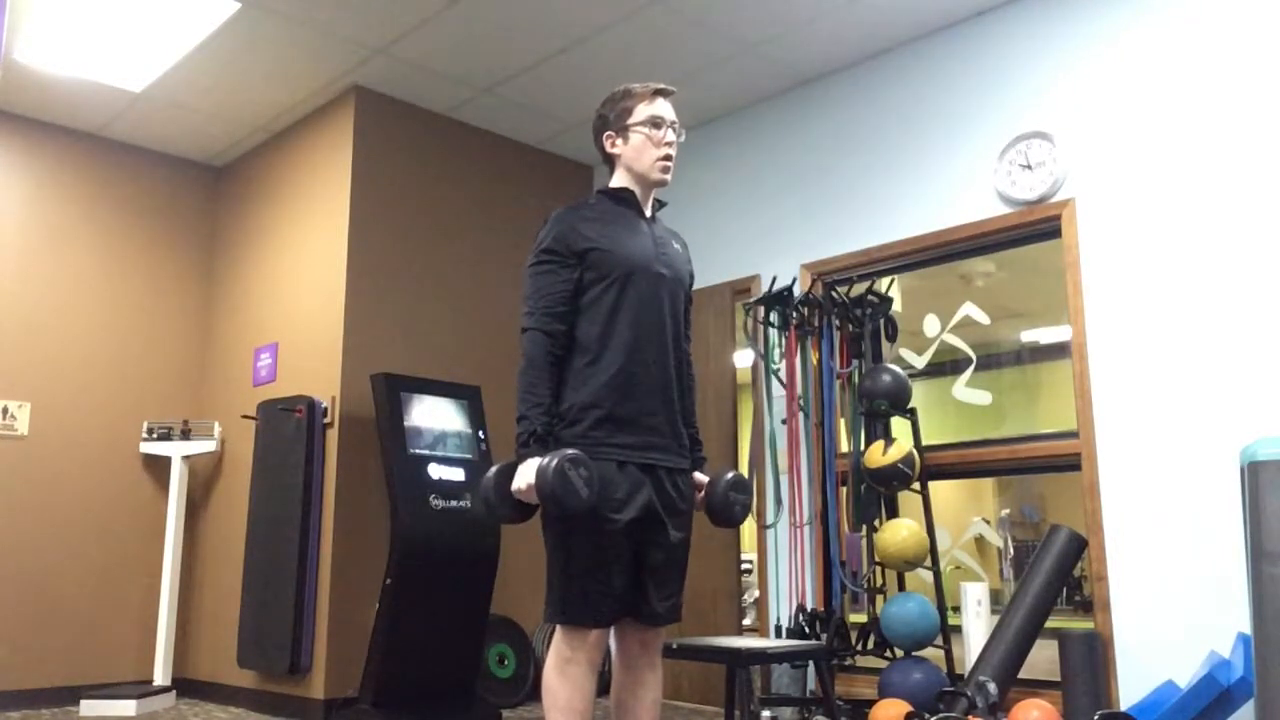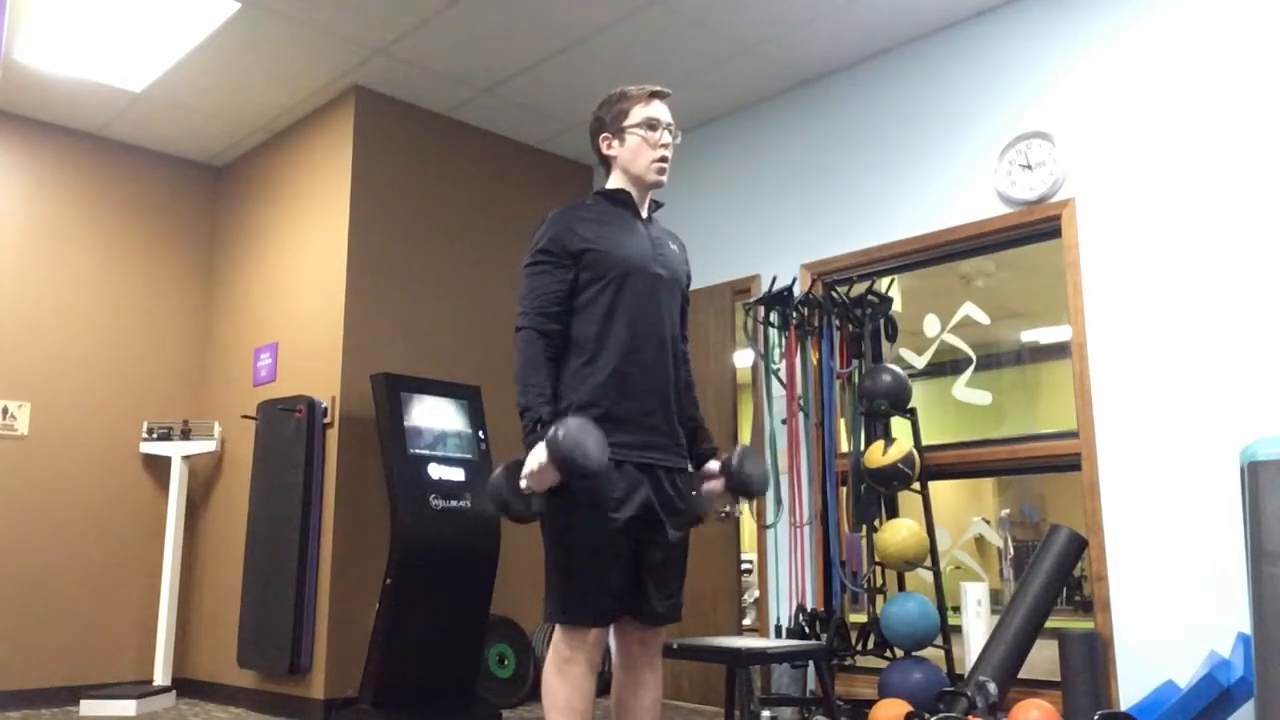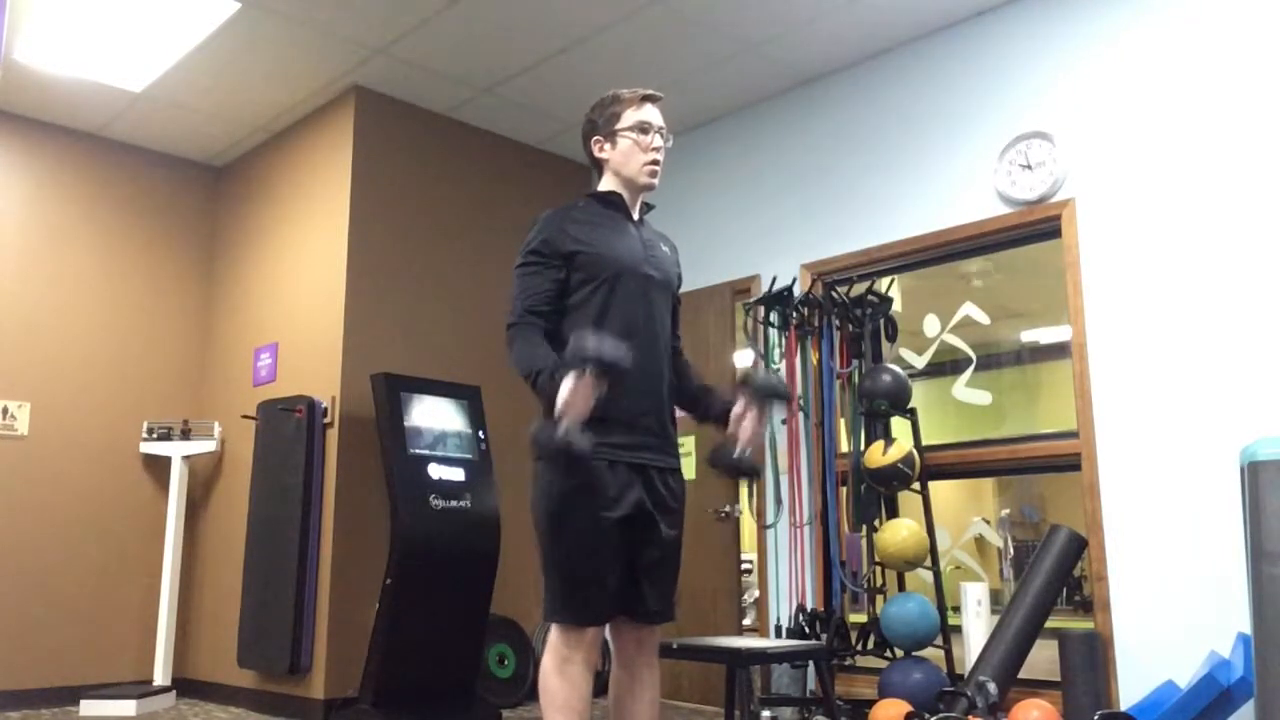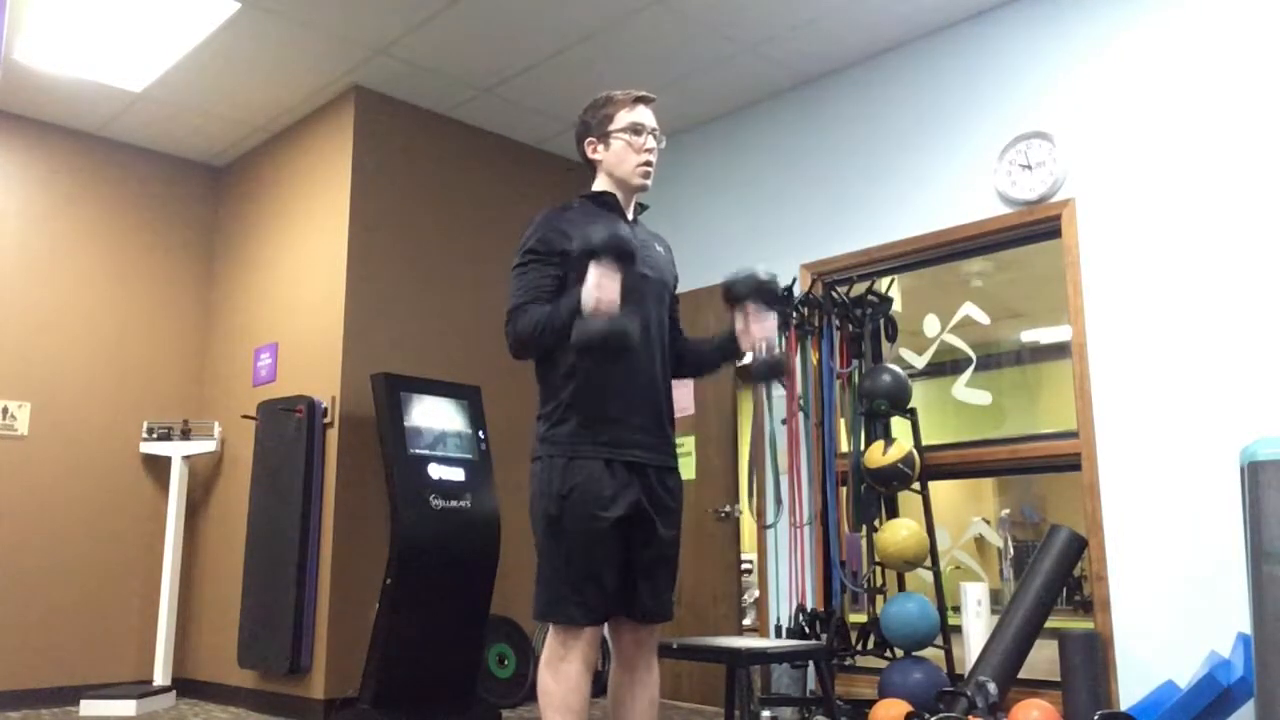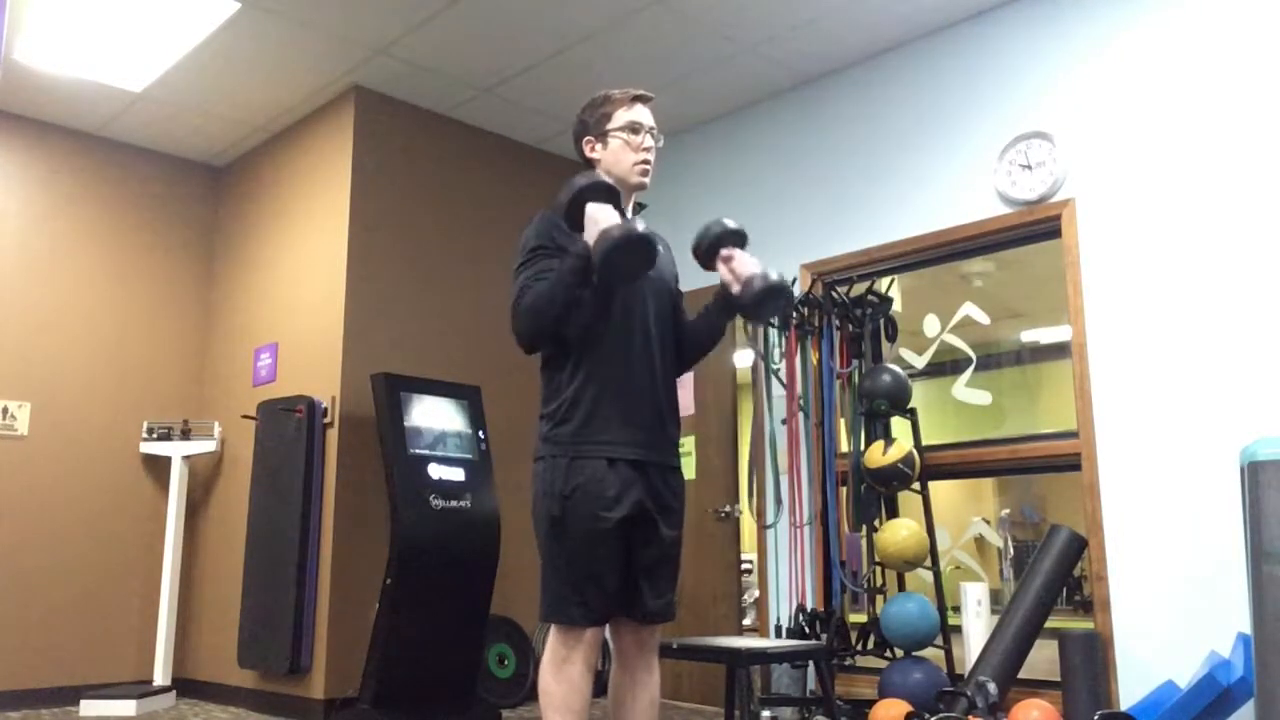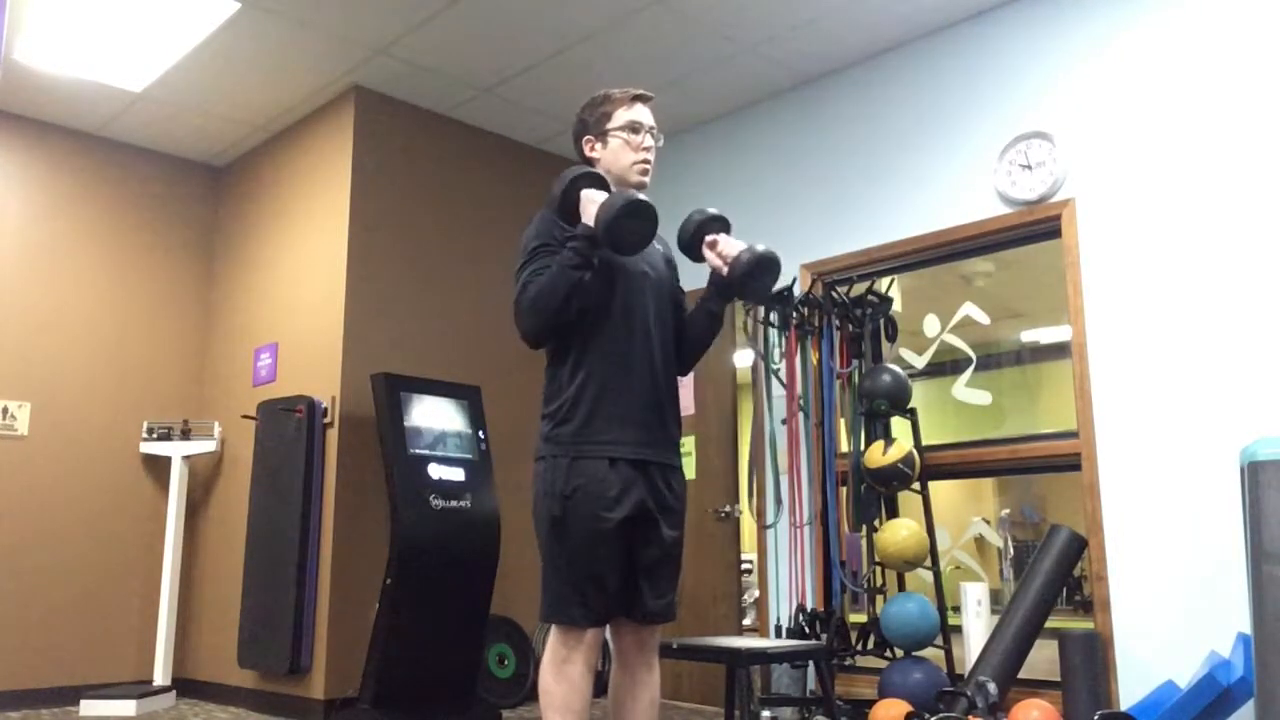
dt=0.2s
person 1, frame 1
left shoulder: (675, 246)
right shoulder: (575, 226)
right elbow: (540, 341)
left wrist: (695, 459)
right wrist: (533, 446)
left hip: (664, 468)
right hip: (592, 463)
left knee: (647, 634)
right knee: (582, 631)
person 1, frame 2
left shoulder: (671, 247)
right shoulder: (571, 226)
right elbow: (533, 335)
left wrist: (703, 450)
right wrist: (539, 431)
left hip: (664, 465)
left knee: (646, 632)
right knee: (581, 629)
person 1, frame 3
left shoulder: (662, 248)
right shoulder: (563, 228)
right elbow: (521, 331)
left wrist: (723, 410)
right wrist: (554, 382)
left hip: (655, 464)
right hip: (587, 459)
left knee: (643, 631)
right knee: (578, 627)
person 1, frame 4
left shoulder: (657, 248)
right shoulder: (559, 228)
right elbow: (520, 331)
left wrist: (731, 342)
right wrist: (578, 307)
left hip: (653, 463)
right hip: (581, 459)
left knee: (641, 631)
right knee: (574, 628)
person 1, frame 5
left shoulder: (659, 247)
right shoulder: (559, 225)
right elbow: (529, 327)
left wrist: (727, 296)
right wrist: (587, 253)
left hip: (654, 461)
right hip: (583, 459)
left knee: (642, 632)
right knee: (576, 628)
person 1, frame 6
left shoulder: (658, 247)
right shoulder: (560, 224)
left elbow: (680, 355)
right elbow: (534, 322)
left wrist: (721, 284)
right wrist: (588, 240)
left hip: (656, 461)
right hip: (584, 458)
left knee: (643, 632)
right knee: (577, 629)
